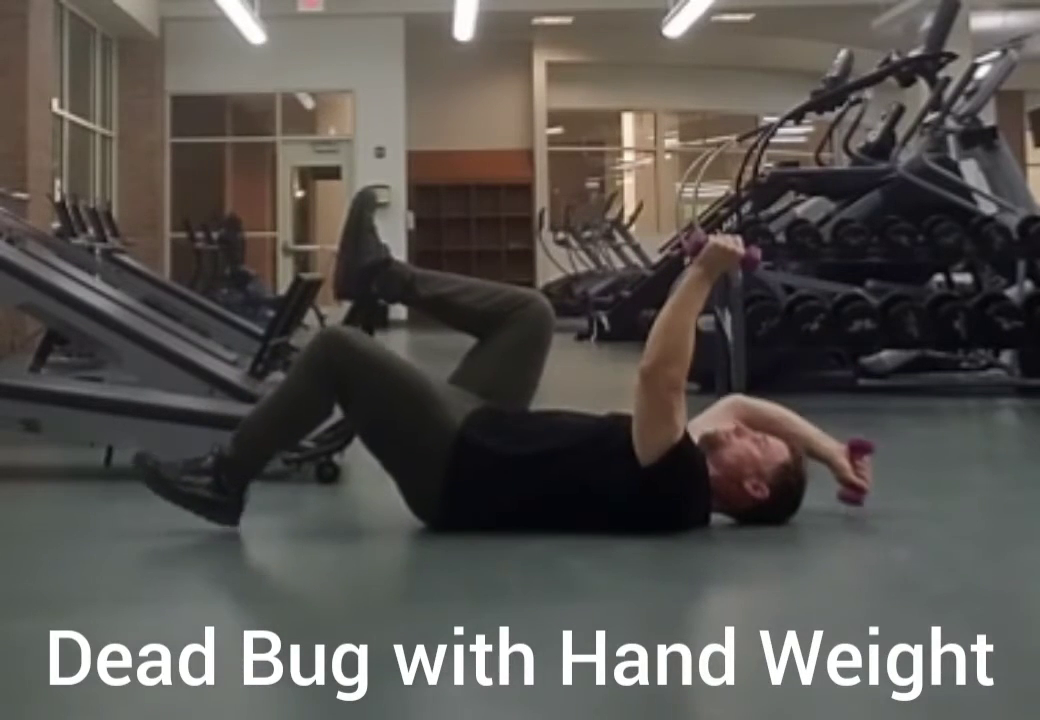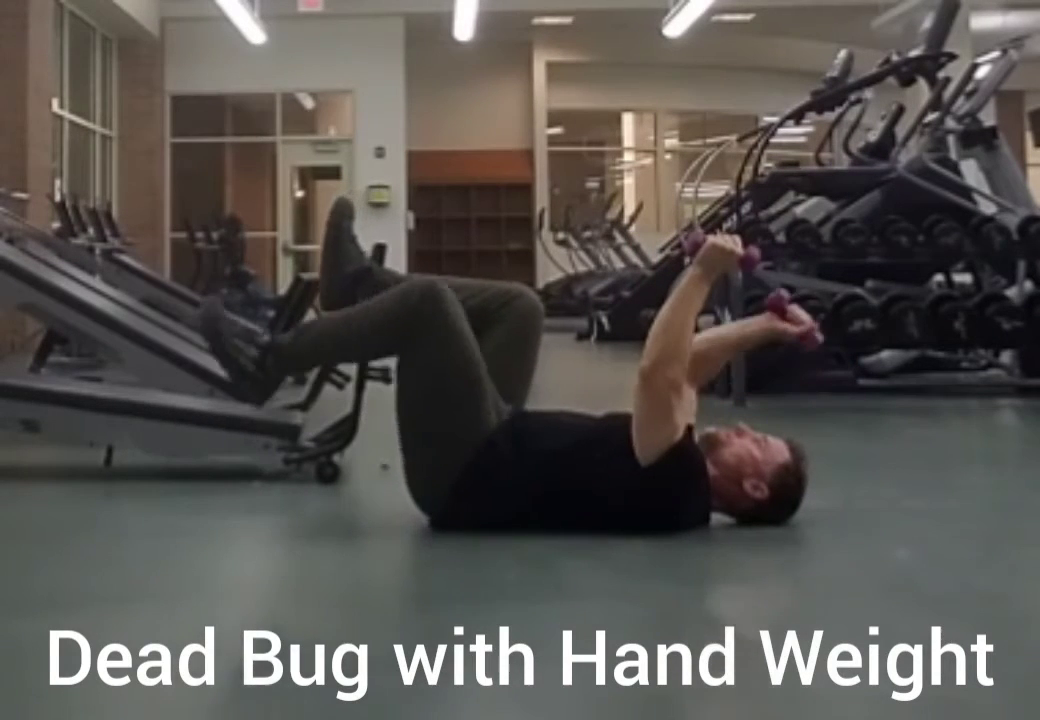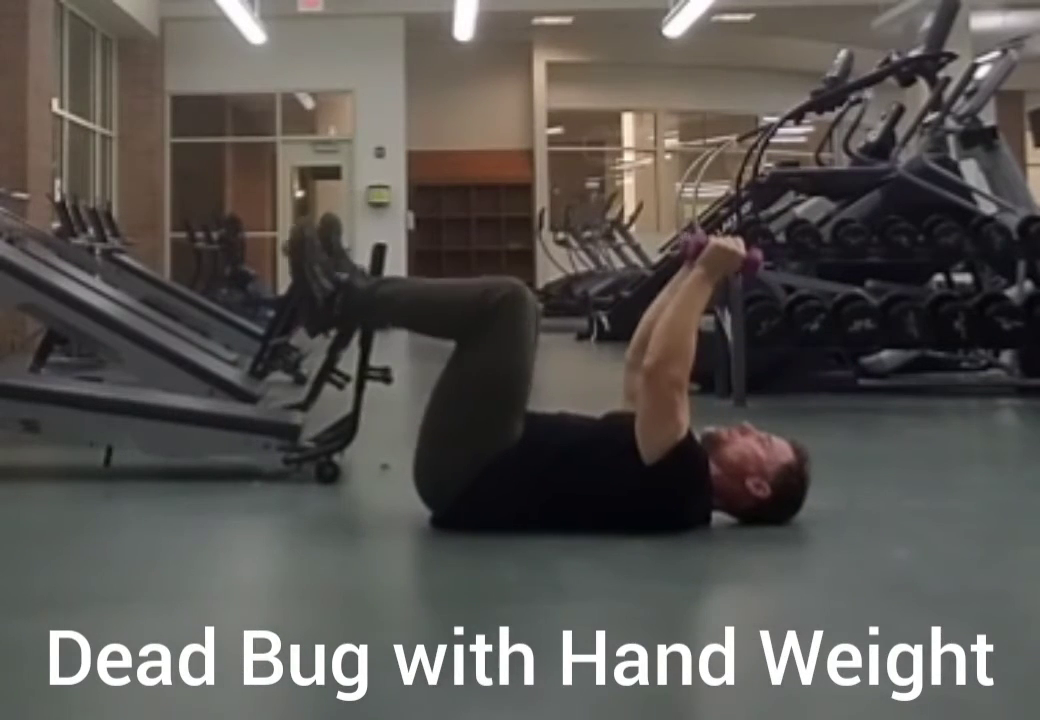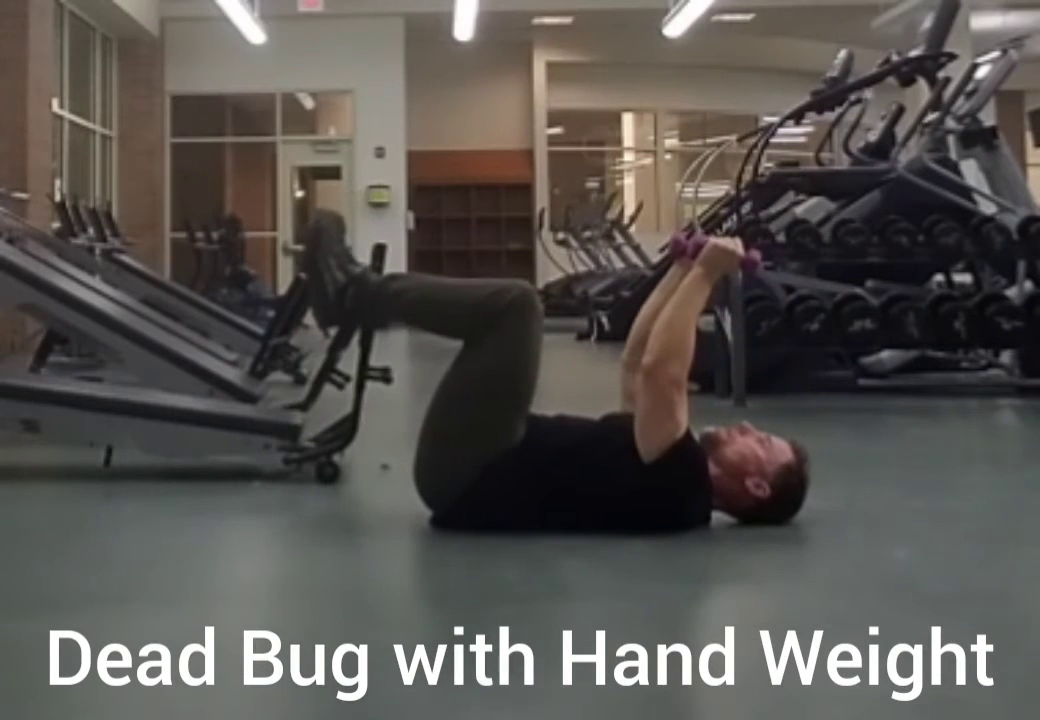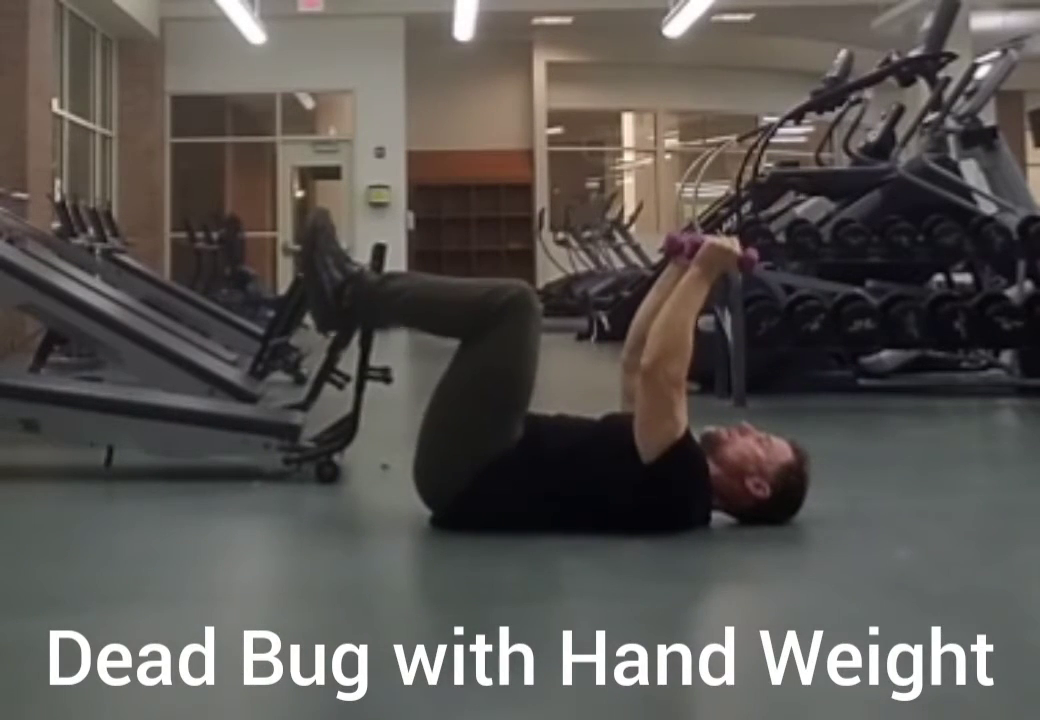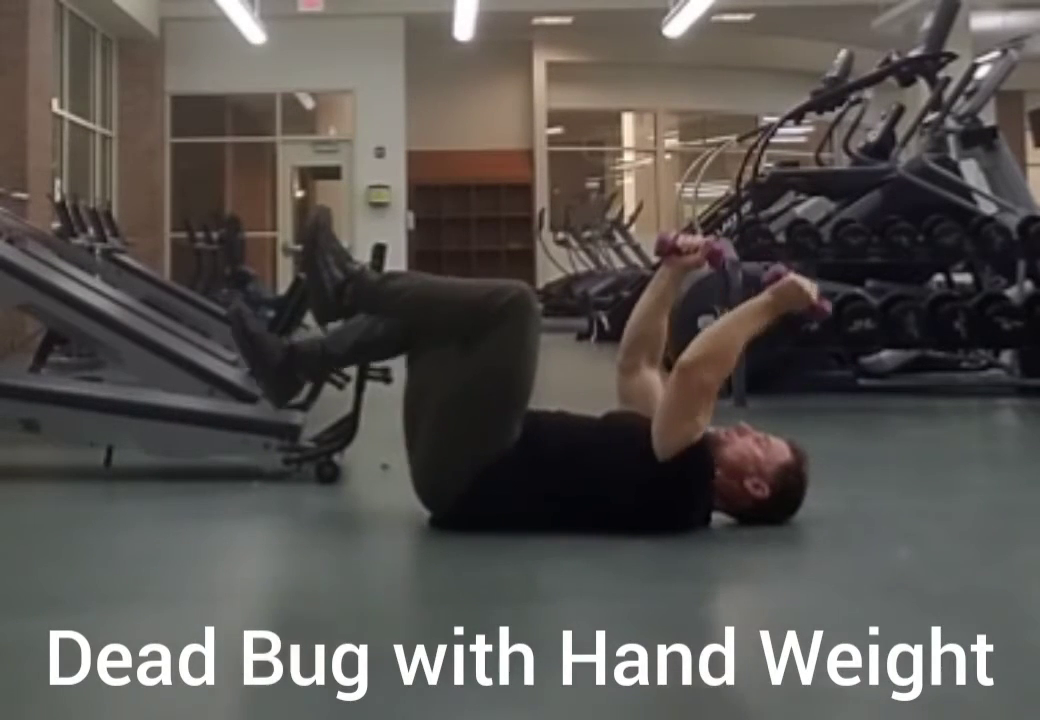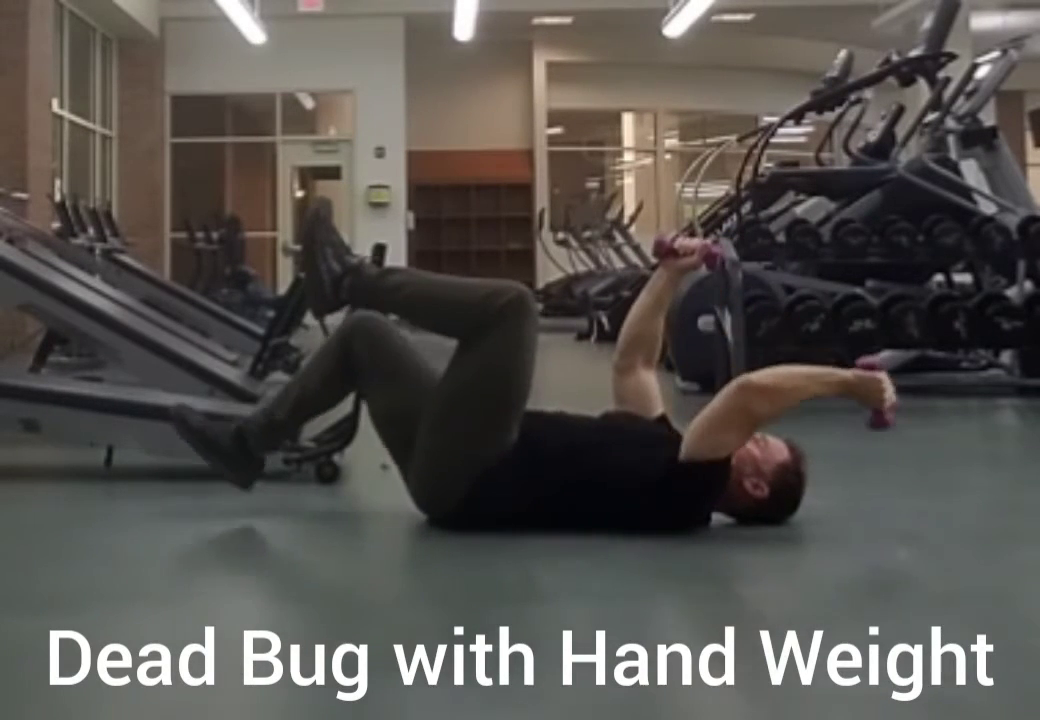
dt=0.4s
person 1, frame 1
left shoulder: (676, 490)
right shoulder: (694, 474)
left elbow: (658, 375)
right elbow: (739, 402)
left wrist: (701, 274)
right wrist: (832, 450)
left hip: (458, 469)
right hip: (486, 436)
left knee: (338, 348)
right knee: (530, 310)
left ankle: (224, 479)
right ankle: (382, 276)
person 1, frame 2
left shoulder: (675, 488)
right shoulder: (686, 466)
left elbow: (657, 372)
right elbow: (683, 368)
left wrist: (701, 274)
right wrist: (768, 326)
left hip: (469, 475)
right hip: (497, 445)
left knee: (427, 302)
right knee: (518, 304)
left ankle: (267, 364)
right ankle: (369, 283)
person 1, frame 3
left shoulder: (679, 485)
right shoulder: (686, 470)
left elbow: (663, 376)
right elbow: (640, 360)
left wrist: (705, 276)
right wrist: (691, 273)
left hip: (469, 478)
right hip: (482, 469)
left knee: (505, 301)
right knee: (515, 311)
left ankle: (348, 301)
right ankle: (356, 296)
person 1, frame 4
left shoulder: (680, 485)
right shoulder: (674, 460)
left elbow: (661, 373)
right elbow: (637, 362)
left wrist: (705, 276)
right wrist: (683, 270)
left hip: (468, 479)
right hip: (479, 471)
left knee: (514, 304)
right knee: (507, 310)
left ankle: (355, 293)
right ankle: (357, 295)
person 1, frame 5
left shoulder: (680, 485)
right shoulder: (672, 457)
left elbow: (658, 373)
right elbow: (636, 361)
left wrist: (702, 274)
right wrist: (679, 269)
left hip: (467, 479)
right hip: (478, 470)
left knee: (511, 303)
right knee: (499, 311)
left ankle: (353, 292)
right ankle: (350, 301)
person 1, frame 6
left shoulder: (681, 488)
right shoulder: (667, 456)
left elbow: (695, 374)
right elbow: (637, 361)
left wrist: (769, 303)
right wrist: (672, 271)
left hip: (468, 480)
right hip: (470, 470)
left knee: (513, 303)
right knee: (430, 314)
left ankle: (351, 289)
right ankle: (292, 365)
person 1, frame 7
left shoulder: (687, 489)
right shoulder: (666, 448)
left elbow: (747, 393)
right elbow: (633, 361)
left wrist: (848, 380)
right wrist: (670, 274)
left hip: (466, 483)
right hip: (462, 473)
left knee: (509, 304)
right knee: (364, 333)
left ankle: (352, 280)
right ankle: (251, 443)
